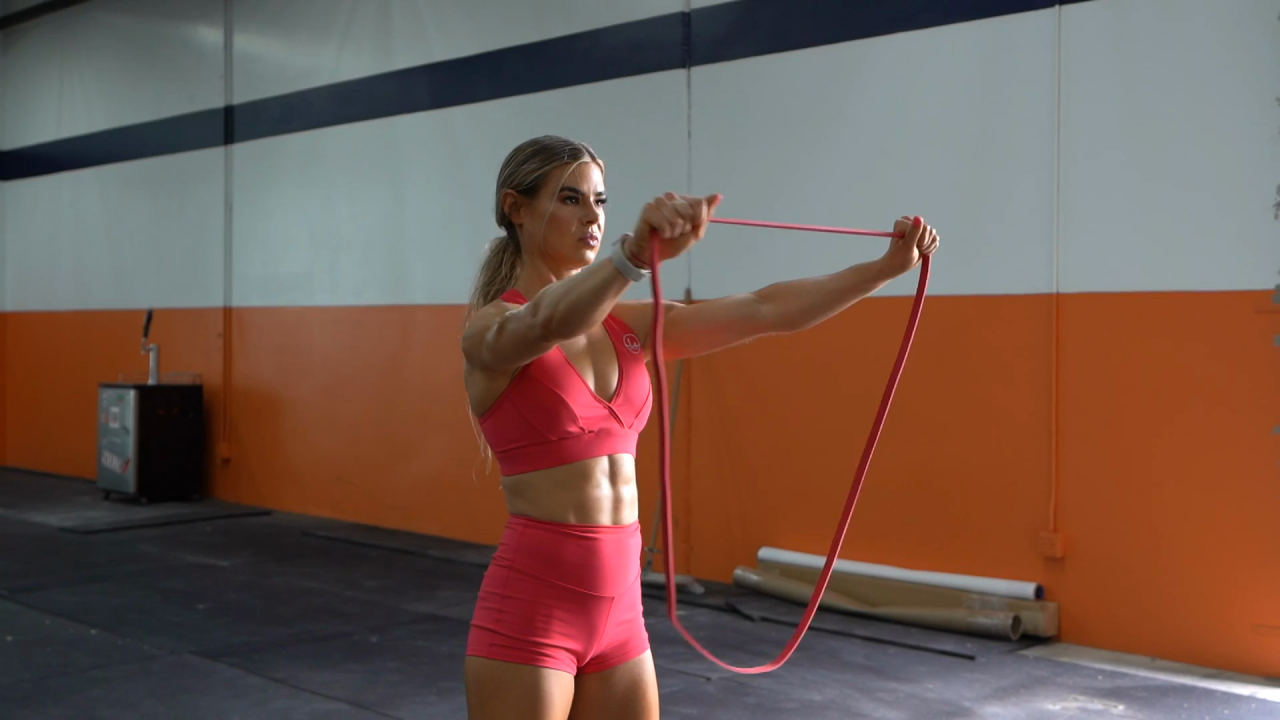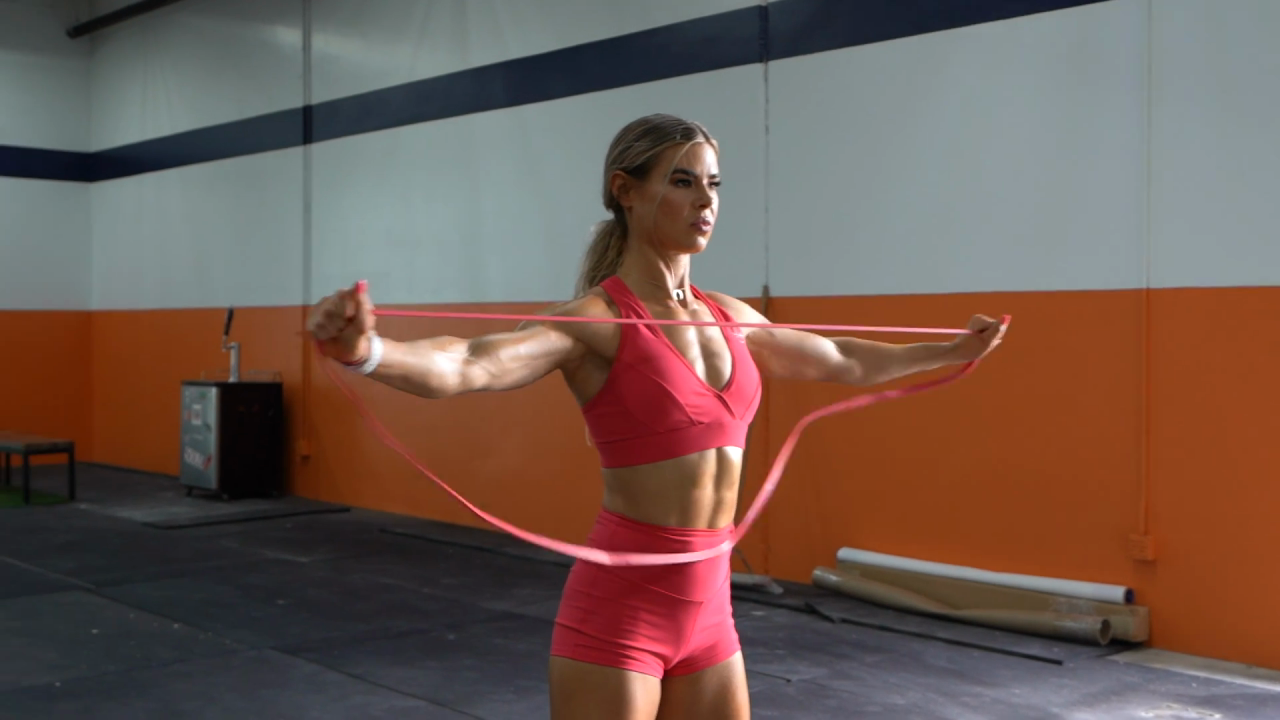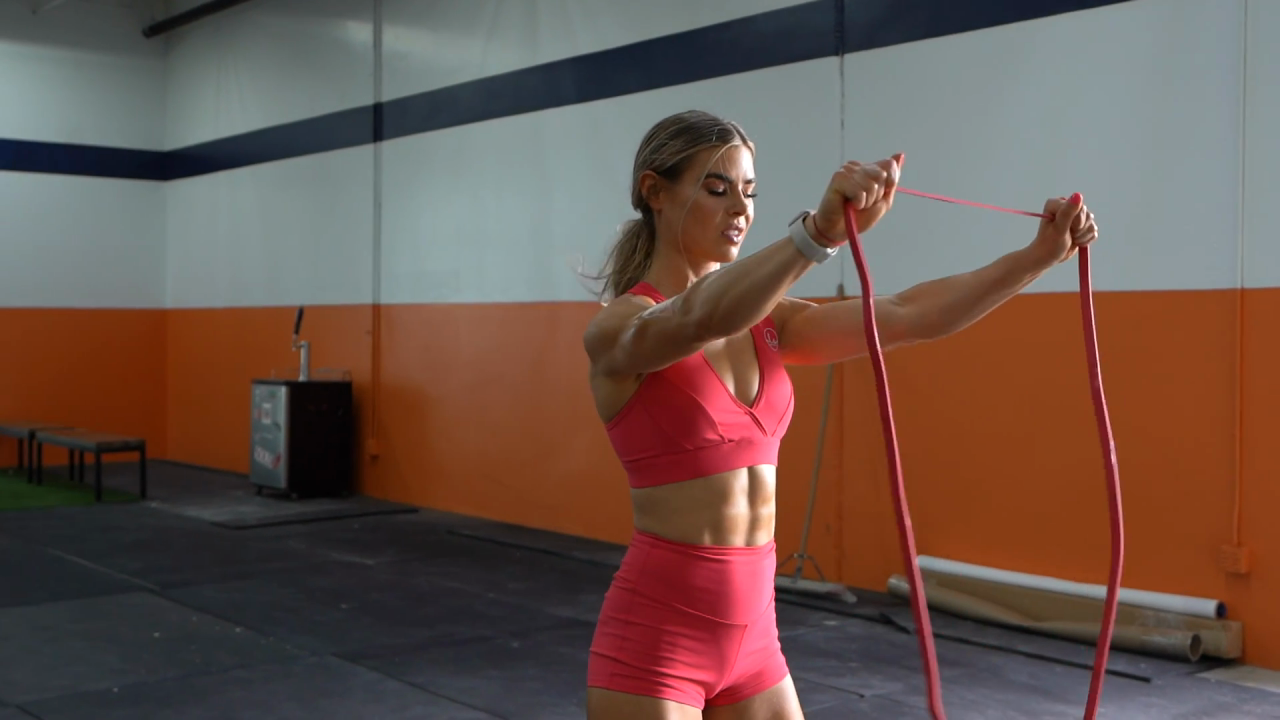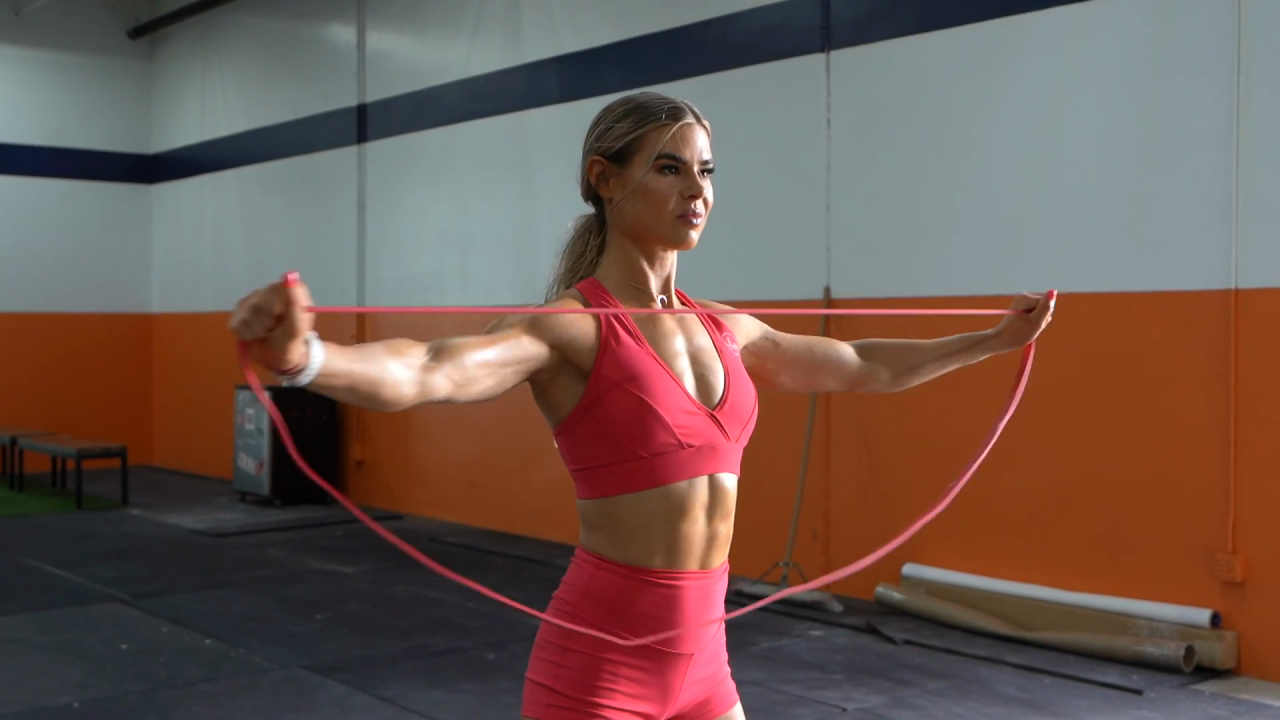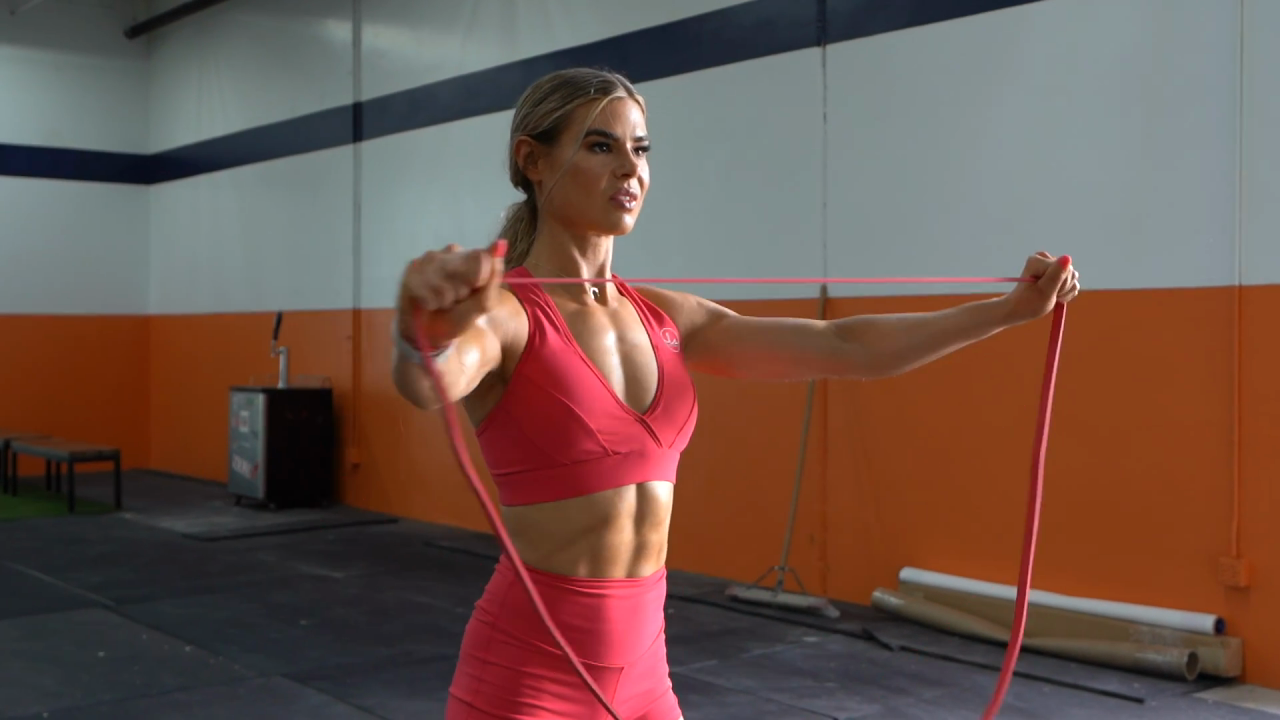
dt=1s
person 1, frame 1
left shoulder: (626, 324)
right shoulder: (493, 327)
left elbow: (765, 311)
right elbow: (549, 325)
left wrist: (888, 265)
right wrist: (636, 253)
left hip: (615, 611)
right hip: (528, 614)
person 1, frame 2
left shoulder: (726, 316)
right shoulder: (592, 320)
left elbow: (839, 361)
right elbow: (466, 365)
left wrist: (954, 351)
right wrist: (364, 351)
left hip: (705, 609)
right hip: (615, 612)
person 1, frame 3
left shoulder: (767, 323)
right shoulder: (617, 327)
left elbow: (909, 315)
right elbow: (708, 318)
left wrist: (1039, 254)
right wrist: (821, 231)
left hip: (750, 637)
right hip: (652, 641)
person 1, frame 4
left shoulder: (722, 331)
right shoulder: (567, 329)
left elbow: (867, 367)
right elbow: (424, 372)
left wrist: (997, 337)
right wrist: (300, 354)
person 1, frame 5
left shoulder: (666, 319)
right shoulder: (491, 316)
left elbow: (846, 348)
right elbow: (430, 379)
left wrist: (1011, 307)
right wrist: (426, 335)
